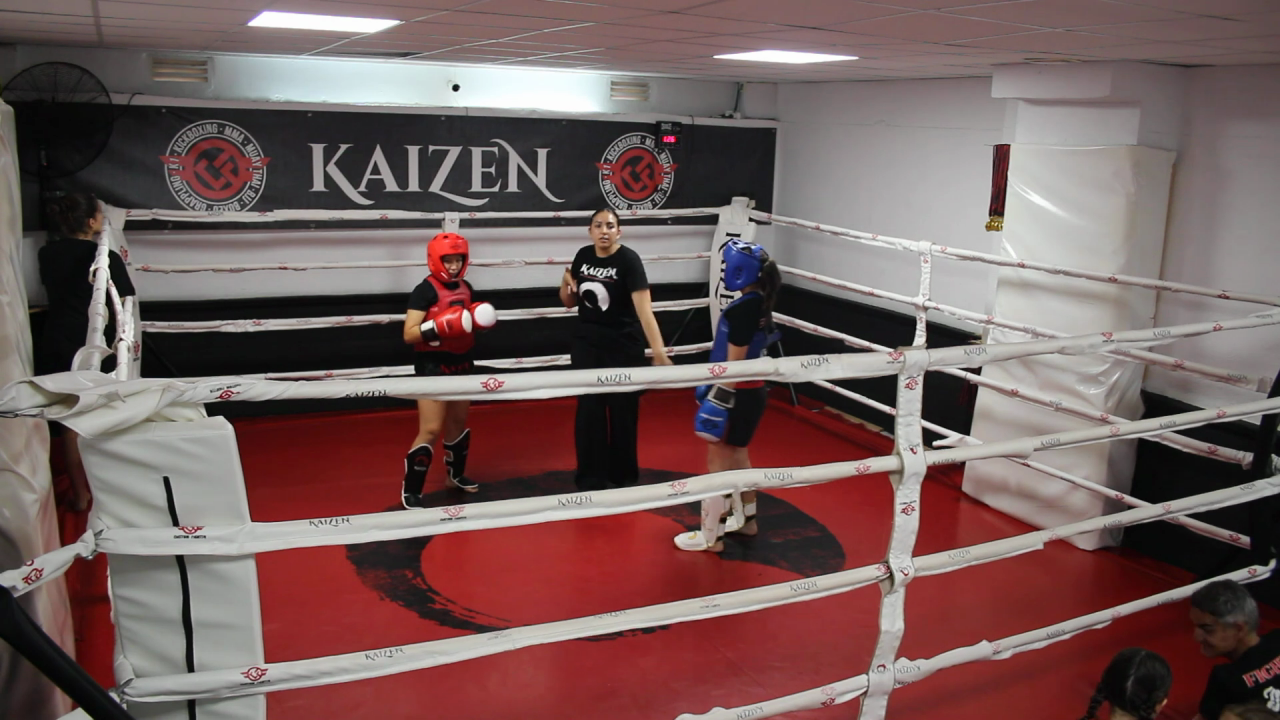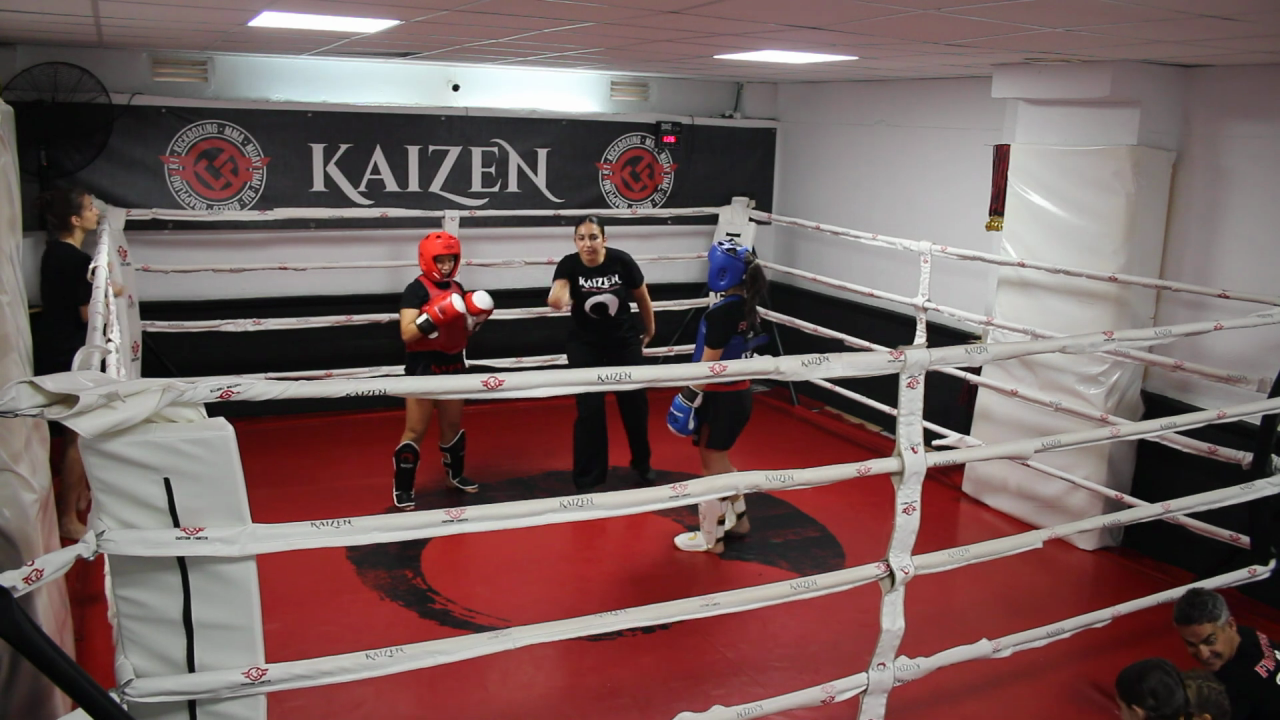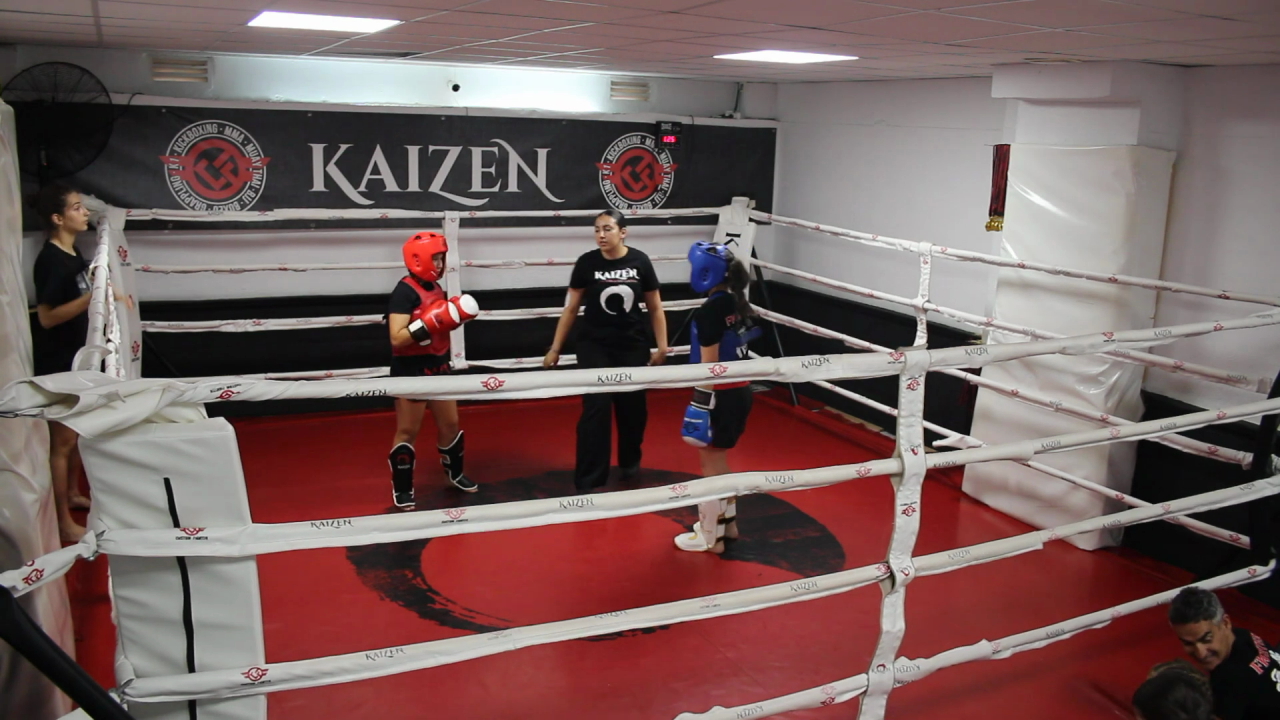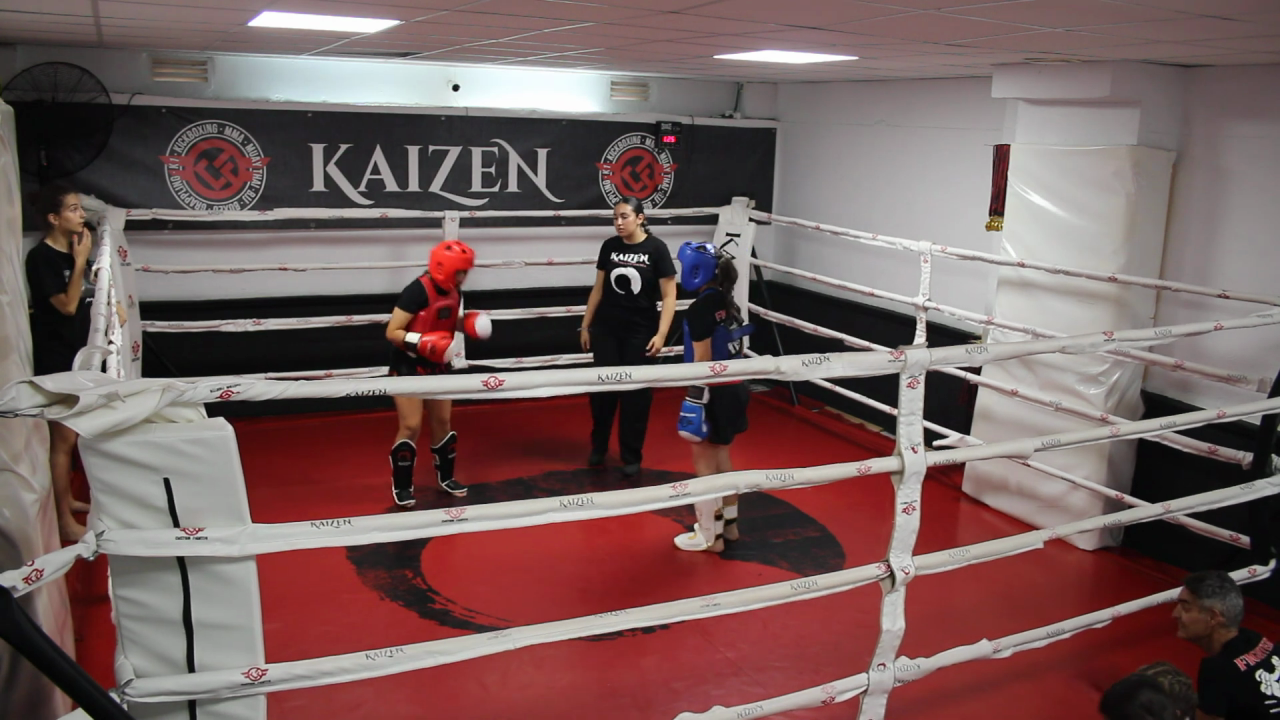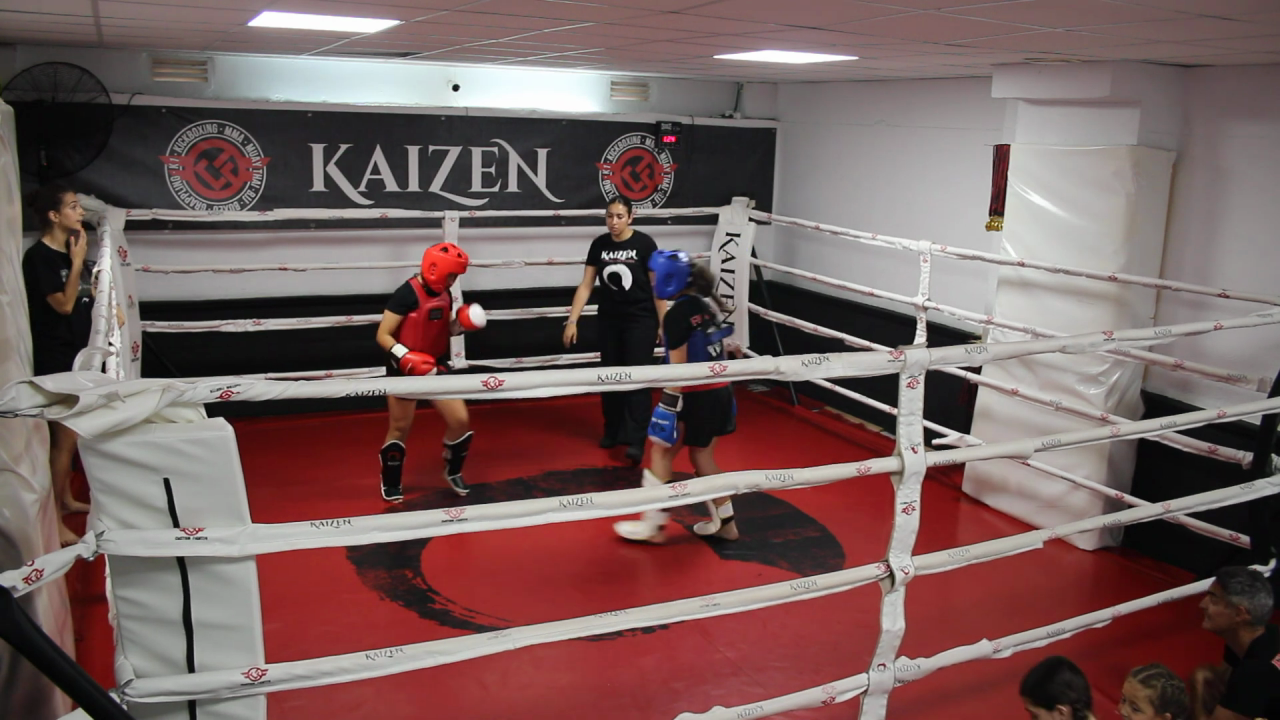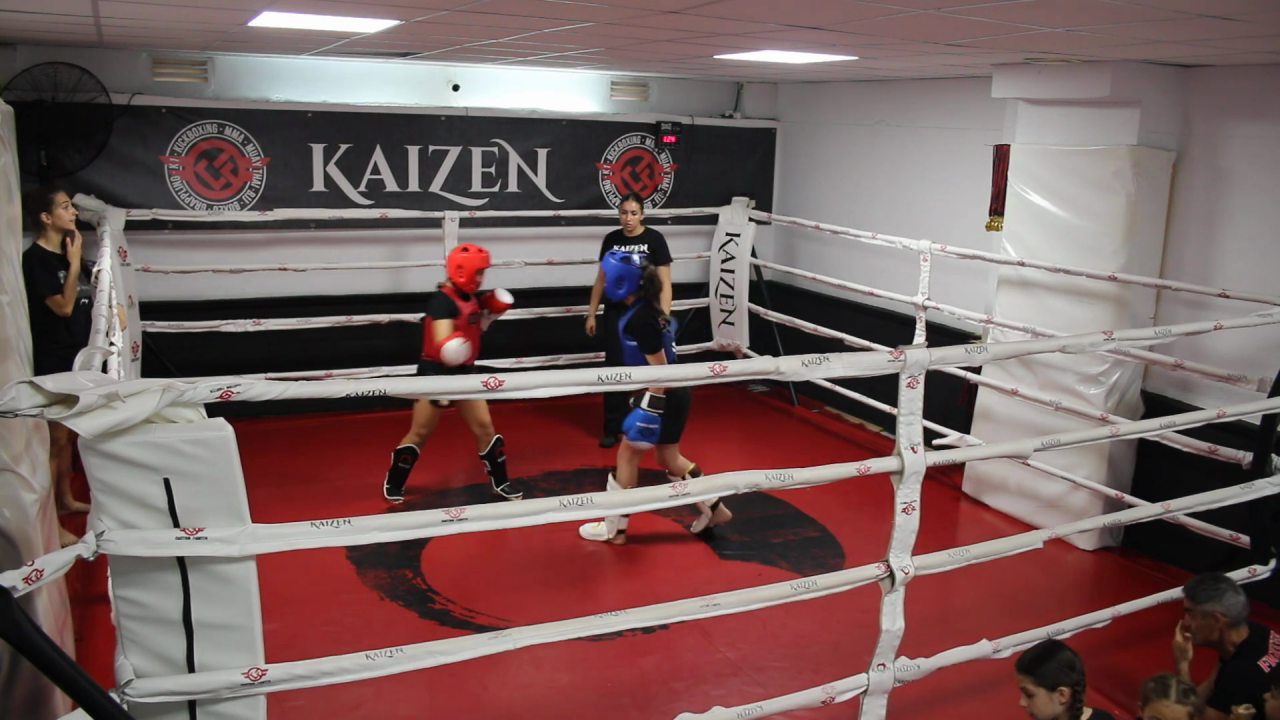
dt=0.4s
person 1, frame 1
left shoulder: (47, 253)
right shoulder: (107, 257)
left hip: (53, 346)
left knee: (70, 422)
left ankle: (80, 492)
right ankle: (93, 484)
person 1, frame 2
left shoulder: (55, 253)
right shoulder: (80, 261)
right elbow: (89, 315)
right wrist: (111, 294)
left hip: (53, 353)
right hip: (68, 356)
left knee: (74, 429)
right knee: (81, 434)
left ankle: (80, 495)
right ankle: (68, 520)
person 1, frame 3
left shoulder: (74, 254)
right shoulder: (50, 261)
right elbow: (48, 319)
right wrist: (90, 297)
left hip: (79, 357)
right hip: (58, 362)
left knee: (81, 431)
right knee: (63, 440)
left ankle: (71, 494)
right ankle: (63, 522)
person 1, frame 4
left shoulder: (73, 251)
right shoulder: (40, 257)
right elbow: (67, 305)
right wrist: (81, 262)
left hip: (77, 354)
right hip: (55, 358)
left knee: (73, 434)
right knee: (63, 438)
left ankle: (67, 500)
right ankle: (65, 521)
person 1, frame 5
left shoulder: (71, 250)
right shoulder: (38, 256)
right elbow: (64, 304)
right wrist: (76, 261)
left hip: (77, 353)
right hip: (54, 358)
left knee: (71, 433)
right knee: (67, 437)
left ankle: (65, 499)
right ankle: (53, 521)
person 1, frame 6
left shoulder: (68, 251)
right shoulder: (36, 258)
left elbow: (88, 292)
right elbow: (63, 306)
right wrist: (74, 261)
left hip: (76, 356)
right hip: (53, 360)
left knee: (70, 433)
right knee: (56, 438)
left ankle: (66, 499)
person 2, frame 1
left shoulder: (741, 310)
right shoulder: (759, 305)
left elbow: (734, 363)
left wrist: (717, 402)
right wrist: (716, 390)
left hip: (737, 395)
right hip: (751, 391)
left knee: (718, 462)
right knee: (737, 457)
left ankle: (710, 536)
right ankle: (746, 518)
person 2, frame 2
left shoulder: (721, 313)
right shoulder: (746, 308)
left elbow: (708, 365)
left wrist: (687, 400)
left hip: (720, 398)
right hip: (739, 394)
left knee: (712, 465)
right knee: (719, 460)
left ankle: (710, 538)
right ankle: (737, 518)
person 2, frame 3
left shoulder: (709, 311)
right shoulder: (737, 305)
left elbow: (709, 365)
left wrist: (699, 406)
left hip: (722, 395)
right hip: (739, 390)
left knee: (710, 465)
right knee: (718, 460)
left ankle: (710, 537)
right ankle: (727, 522)
person 2, frame 4
left shoulder: (700, 308)
right shoulder: (728, 303)
left elbow: (702, 360)
left wrist: (694, 402)
left hip: (715, 393)
right hip: (735, 388)
left knee: (704, 463)
right knee: (721, 457)
left ankle: (710, 536)
right ankle: (728, 523)
person 2, frame 5
left shoulder: (677, 316)
right shoulder: (709, 306)
left elbow: (680, 368)
right elbow: (725, 350)
left wrist: (666, 408)
left hip: (697, 397)
right hip: (719, 392)
left knee: (661, 452)
right knee: (703, 457)
left ankle: (654, 525)
right ankle: (724, 521)
person 2, frame 6
left shoulder: (641, 317)
right shoulder: (641, 309)
left elbow: (660, 368)
left wrist: (649, 411)
left hip: (667, 397)
right hip: (675, 395)
left knee: (628, 455)
right knee: (668, 457)
left ankle: (614, 529)
right ankle: (713, 508)
person 3, frame 1
left shoulder: (628, 260)
right shoulder: (583, 256)
left elbow: (644, 309)
right elbow: (569, 302)
left wrist: (659, 351)
right wrist: (565, 286)
left hip: (623, 346)
right hip: (585, 345)
left knee: (623, 412)
right knee: (589, 412)
left ankle: (625, 477)
right ankle: (590, 481)
person 3, frame 2
left shoulder: (622, 261)
right shoulder: (568, 266)
left elbow: (642, 299)
right elbow: (555, 299)
left wrist: (649, 330)
right wrist: (559, 296)
left hip: (624, 344)
right hip: (585, 347)
left knee: (634, 403)
right knee: (590, 410)
left ankle: (642, 463)
right ankle: (588, 480)
person 3, frame 3
left shoulder: (640, 261)
right shoulder: (587, 263)
left elbow: (656, 307)
right elbow: (572, 308)
left wrist: (662, 346)
right wrist: (556, 347)
left hip: (633, 346)
right hip: (594, 345)
left knee: (633, 406)
right knee: (595, 409)
left ankle: (631, 458)
right ankle: (590, 479)
person 3, frame 4
left shoulder: (656, 248)
right shoulder: (609, 247)
left elbow: (668, 296)
right elbow: (598, 289)
left wrist: (660, 334)
right wrist: (585, 325)
left hip: (641, 331)
right hip: (606, 328)
left knee: (636, 392)
right knee: (602, 388)
left ankle: (631, 455)
right ankle: (598, 446)
person 3, frame 5
left shoulder: (644, 243)
right shoulder: (599, 244)
right elbow: (586, 285)
left wrist: (663, 323)
right wrist: (572, 321)
left hip: (640, 320)
right hip: (608, 319)
left ankle: (635, 441)
right ankle: (612, 430)
person 3, frame 6
left shoulder: (654, 239)
right shoulder: (611, 240)
left elbow: (665, 283)
right elbow: (601, 279)
left wrist: (663, 317)
right wrist: (591, 313)
right hip: (616, 314)
right knee: (615, 370)
right ankle: (612, 428)
person 4, frame 1
left shoulder: (465, 288)
right shoulder: (425, 291)
left elbow: (473, 323)
right elbow: (408, 334)
left wrist: (485, 318)
right wrist: (440, 326)
left hip: (461, 363)
right hip: (432, 366)
left knee: (458, 423)
right knee: (430, 430)
left ankle: (456, 474)
right ankle: (411, 490)
person 4, frame 2
left shoulder: (457, 288)
right shoulder: (416, 290)
left elbow: (465, 330)
right elbow: (407, 333)
left wrist: (478, 315)
right wrist: (435, 315)
left hip: (453, 364)
right hip: (423, 366)
left knee: (452, 424)
right knee: (415, 430)
left ankle: (456, 473)
right ankle: (403, 487)
person 4, frame 3
left shoulder: (435, 288)
right shoulder: (404, 293)
right elbow: (397, 338)
left wrist: (455, 315)
right wrist: (430, 323)
left hip: (438, 366)
right hip: (410, 370)
left knee: (450, 424)
right knee: (408, 432)
left ankle: (456, 474)
right ankle: (402, 489)
person 4, frame 4
left shoulder: (453, 291)
right shoulder: (417, 292)
right elbow: (392, 332)
left wrist: (469, 323)
right wrist: (424, 344)
left hip: (437, 366)
right hip: (409, 365)
left knee: (442, 422)
right knee: (411, 427)
left ankle: (445, 476)
right ankle: (402, 486)
person 4, frame 5
left shoulder: (444, 294)
right shoulder: (406, 294)
right elbow: (383, 335)
left wrist: (461, 323)
right wrist: (407, 359)
left hip: (437, 365)
right hip: (406, 369)
left knee: (460, 420)
right knee: (400, 429)
left ankle: (453, 472)
right ankle: (390, 483)
person 4, frame 6
left shoulder: (469, 296)
right shoulder: (442, 302)
right elbow: (441, 343)
left wrist: (491, 312)
right wrist: (451, 350)
left hip: (464, 371)
right hip: (436, 372)
left knee: (484, 428)
right knee: (420, 434)
left ankle: (500, 482)
right ankle: (394, 483)
